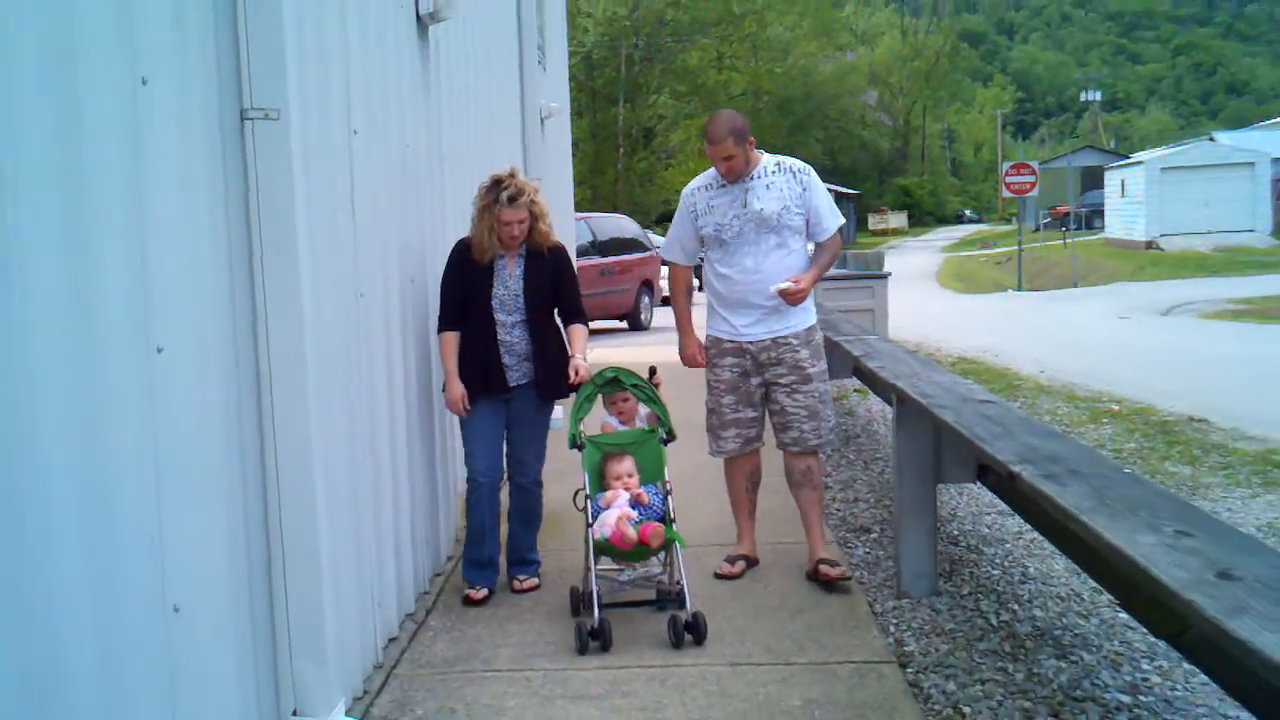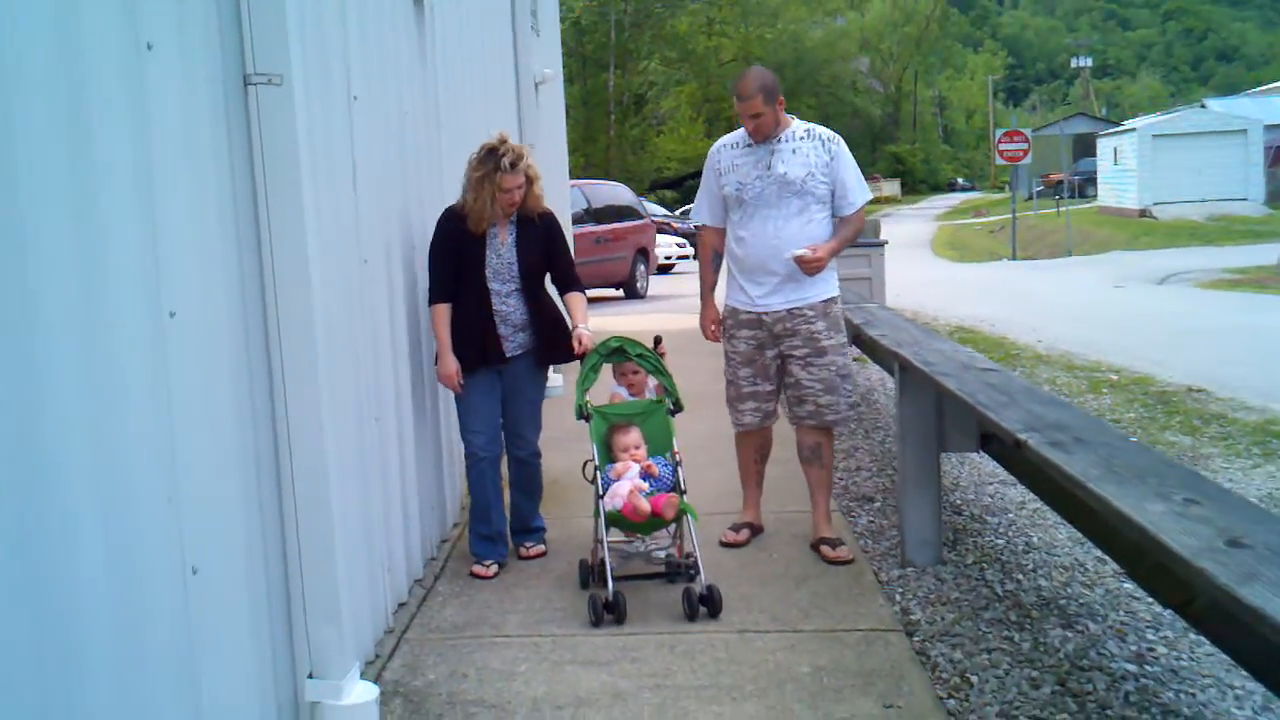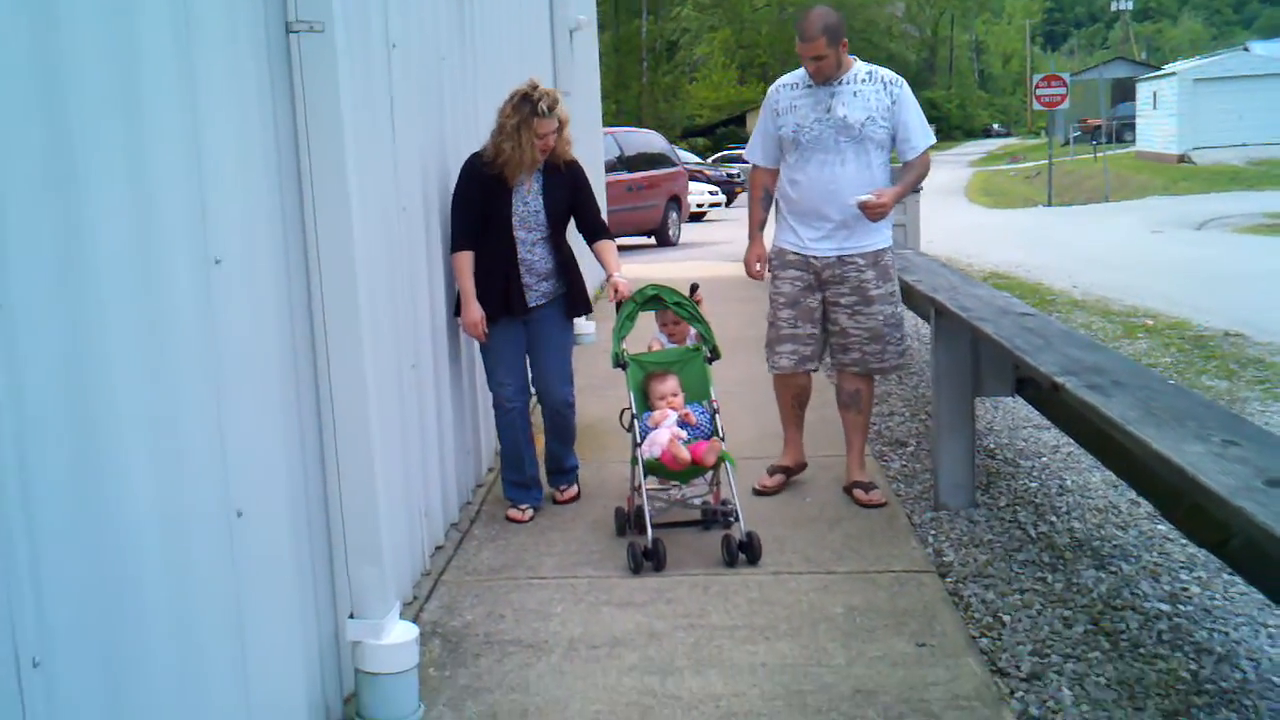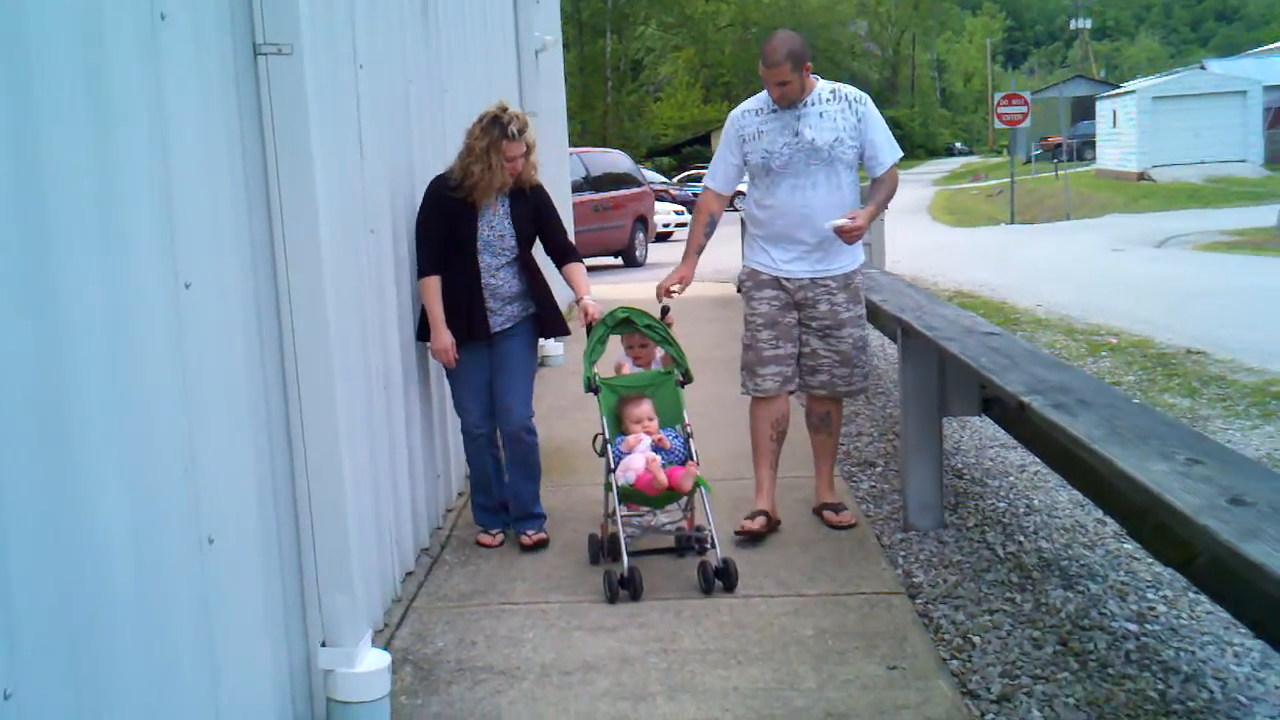
dt=0.3s
person 1, frame 1
left shoulder: (797, 176)
right shoulder: (695, 194)
left elbow: (830, 239)
right elbow: (680, 267)
left wrist: (810, 277)
right wrist: (685, 332)
left hip: (793, 333)
right hip: (728, 339)
left knee: (803, 442)
right knee: (738, 444)
left ankle: (818, 552)
right ankle: (746, 544)
person 1, frame 2
left shoulder: (825, 145)
right shoulder: (722, 153)
left elbow: (855, 214)
right elbow: (711, 233)
left wrist: (830, 248)
right wrist: (707, 302)
left hip: (812, 304)
right hip: (745, 308)
left knee: (816, 416)
right knee: (750, 416)
left ankle: (823, 525)
right ankle: (751, 511)
person 1, frame 3
left shoulder: (888, 88)
right shoulder: (781, 93)
left elbow: (919, 159)
right elbow: (764, 170)
left wrist: (895, 193)
right wrist: (756, 238)
left hip: (864, 251)
right hip: (795, 251)
left knee: (858, 363)
right knee: (788, 360)
left ankle: (856, 470)
right ankle: (791, 453)
person 1, frame 4
left shoulder: (853, 105)
right shoulder: (744, 119)
left elbow: (886, 173)
right elbow: (715, 193)
left wrist: (868, 212)
right wrist: (689, 261)
left hip: (834, 273)
right hip: (767, 274)
left knee: (827, 387)
right knee: (767, 386)
left ankle: (825, 491)
right ankle: (764, 502)
person 2, frame 1
left shoulder: (551, 254)
right shoulder: (466, 255)
left elbow: (573, 313)
right elbow: (450, 320)
left wrist: (577, 354)
right wrist: (453, 378)
left hip: (533, 381)
right hip: (481, 382)
left knee: (527, 475)
right knee: (483, 475)
left ankle: (524, 564)
right ankle: (480, 574)
person 2, frame 2
left shoulder: (541, 221)
right shoulder: (455, 224)
left elbow: (567, 279)
right elbow: (440, 292)
left wrist: (580, 324)
right wrist: (446, 352)
left hip: (527, 351)
right hip: (475, 354)
left knee: (524, 446)
right knee: (482, 449)
left ankle: (529, 531)
right ankle: (488, 548)
person 2, frame 3
left shoulder: (566, 170)
right shoulder: (480, 170)
left elbow: (594, 227)
right elbow: (463, 240)
left wrist: (614, 273)
right wrist: (469, 301)
left hip: (551, 299)
right hip: (497, 302)
left knee: (558, 395)
right knee: (509, 400)
left ankle: (564, 473)
right ankle: (522, 493)
person 2, frame 4
left shoulder: (530, 194)
right shoulder: (444, 193)
left elbow: (562, 250)
right elbow: (428, 266)
left wrist: (584, 296)
right wrist: (438, 328)
left hip: (516, 323)
right hip: (463, 327)
left knee: (517, 421)
right knee: (476, 426)
left ankle: (530, 518)
right ankle: (491, 517)
